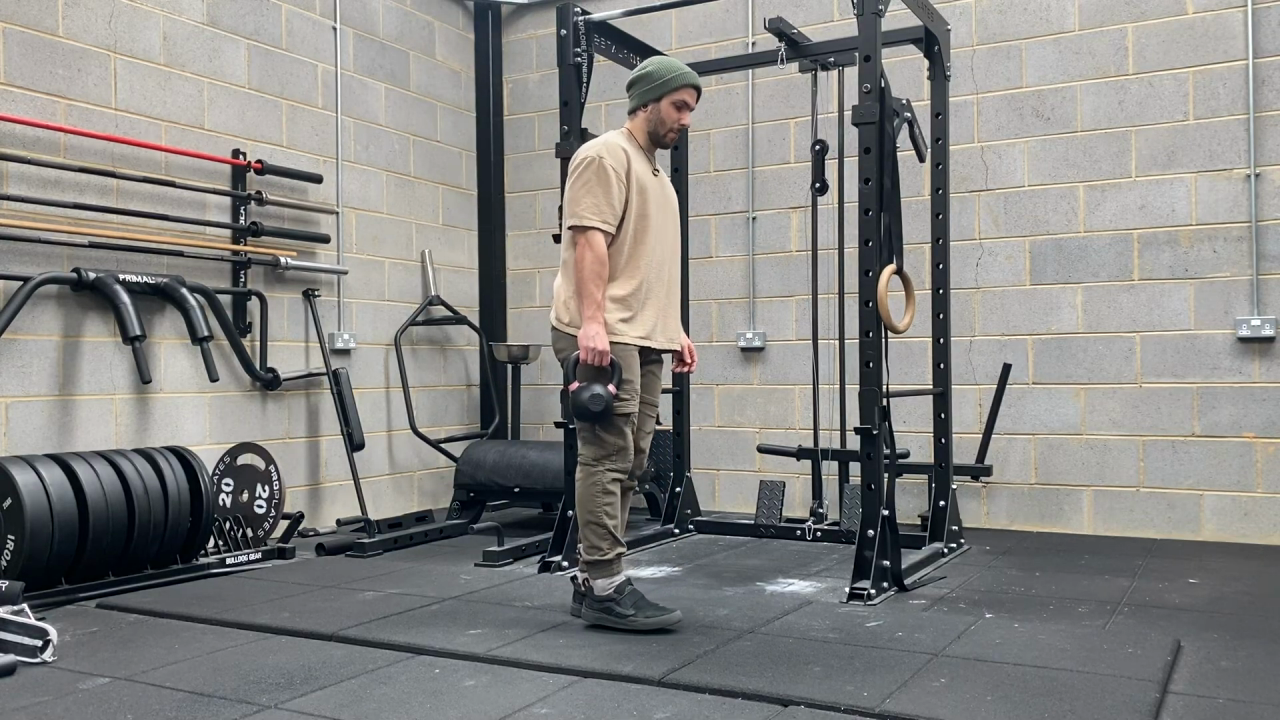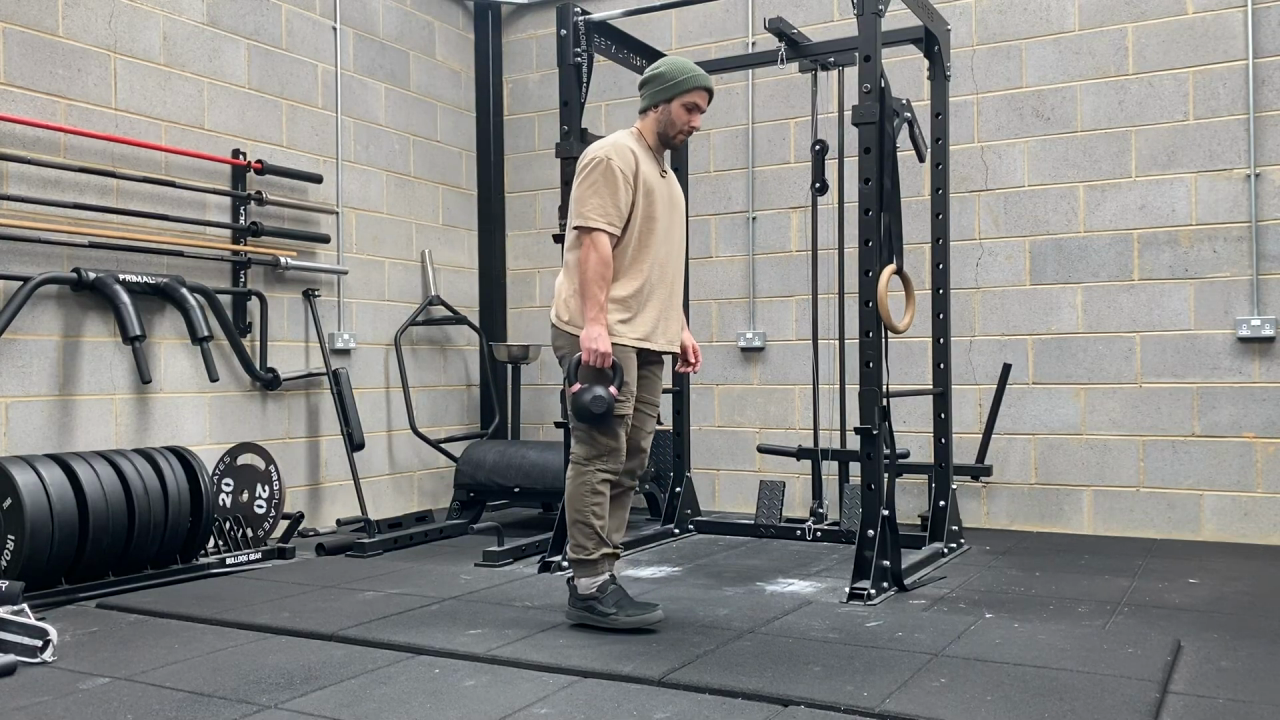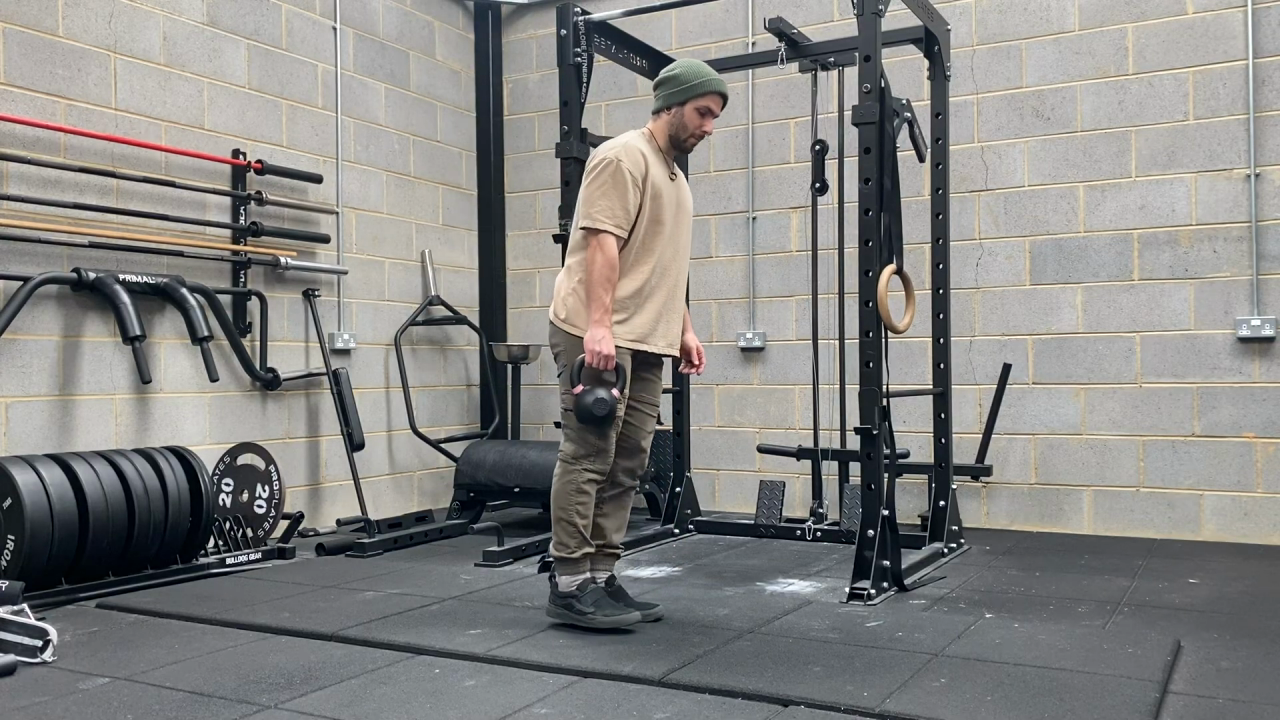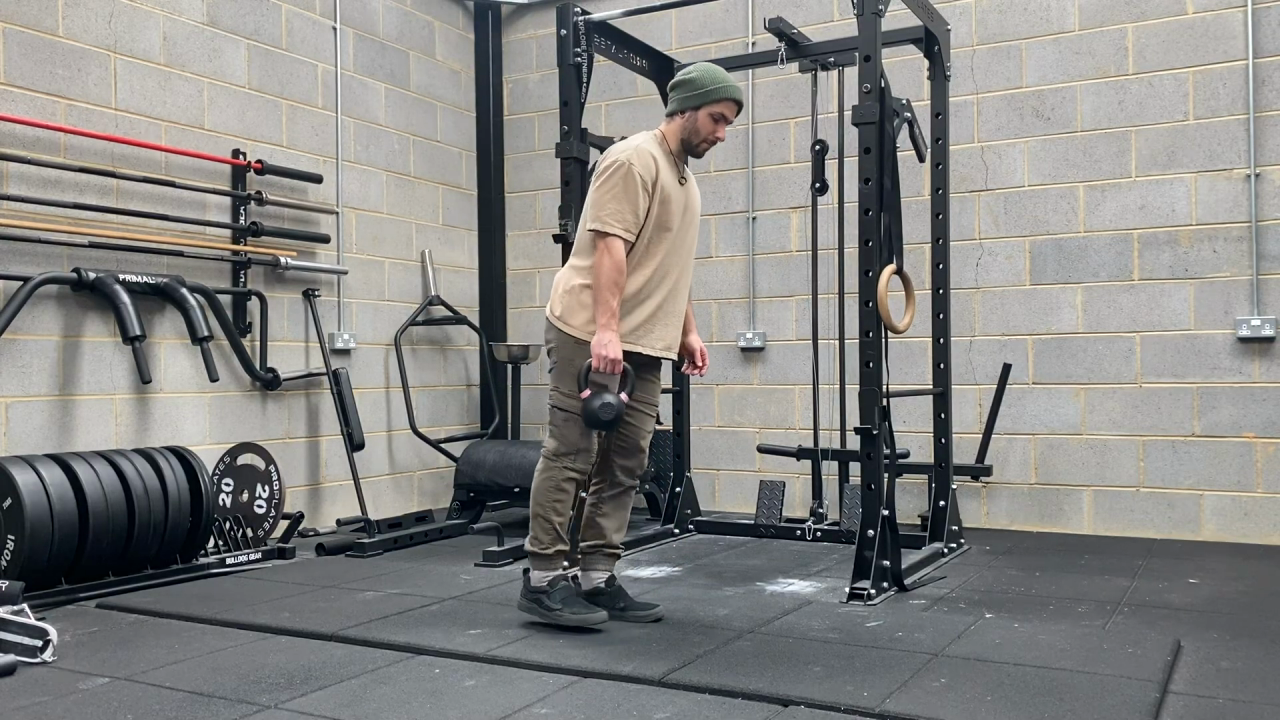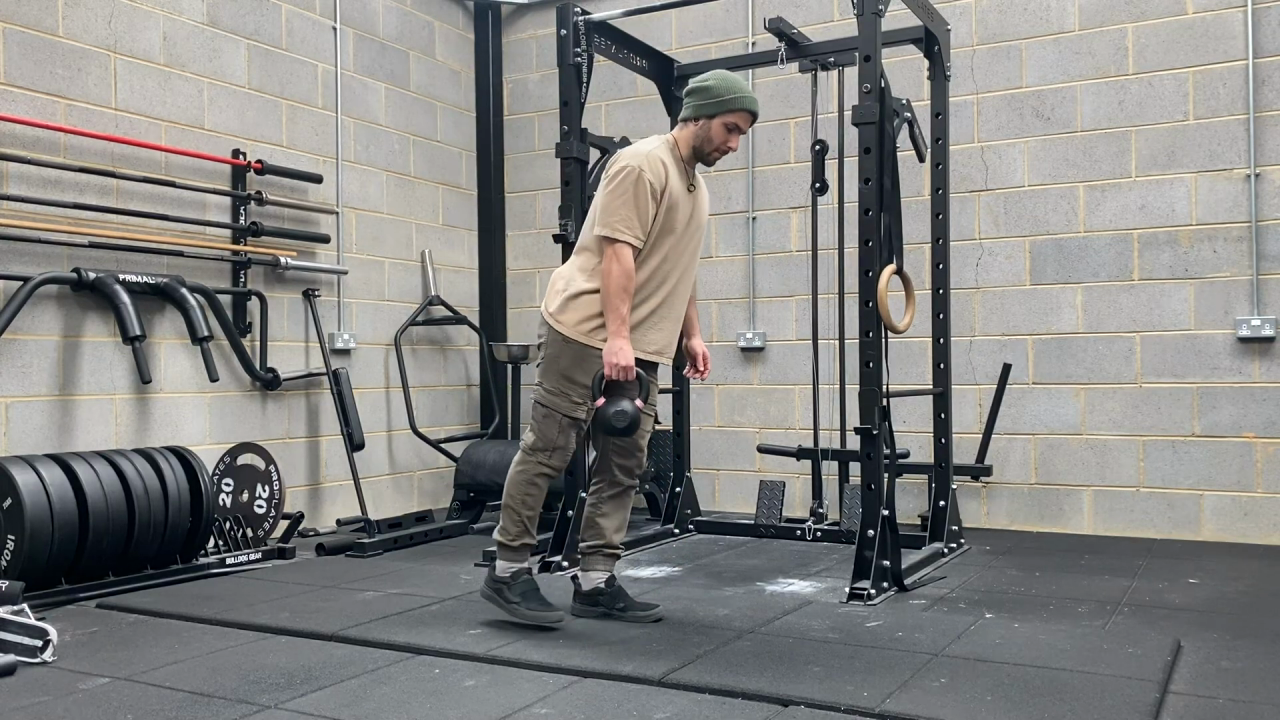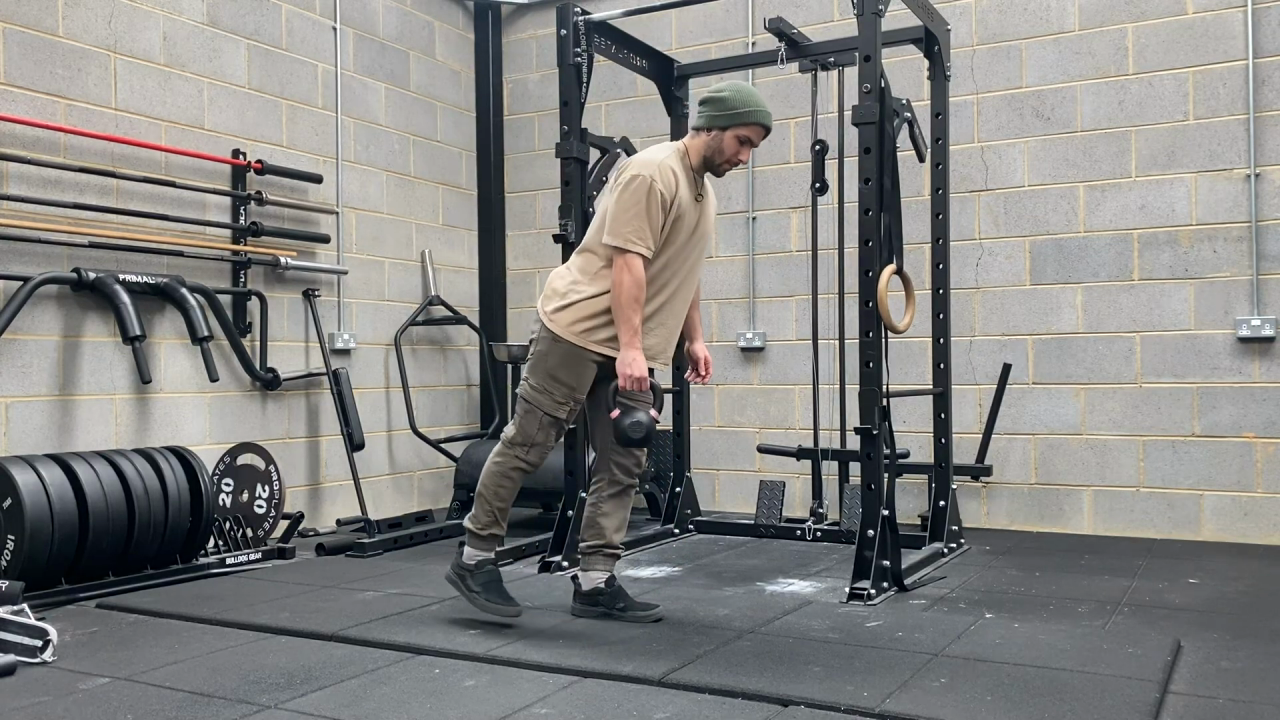
dt=0.2s
person 1, frame 1
left shoulder: (656, 173)
right shoulder: (605, 156)
right elbow: (590, 242)
left wrist: (675, 328)
right wrist: (592, 322)
left hip: (644, 339)
right hip: (603, 336)
left knee: (627, 462)
right knee: (607, 457)
left ankle: (591, 580)
right ankle: (607, 587)
person 1, frame 2
left shoulder: (663, 172)
right shoulder: (613, 156)
right elbow: (595, 243)
left wrist: (680, 328)
right wrist: (594, 324)
left hip: (645, 339)
right hip: (602, 336)
left knee: (628, 462)
right knee: (600, 457)
left ankle: (597, 577)
right ankle: (590, 586)
person 1, frame 3
left shoulder: (673, 174)
right shoulder: (622, 157)
right elbow: (601, 245)
left wrist: (684, 328)
right wrist: (598, 326)
left hip: (644, 340)
right hip: (599, 335)
left knee: (627, 463)
right knee: (588, 455)
left ankle: (599, 575)
right ankle: (569, 583)
person 1, frame 4
left shoulder: (684, 178)
right shoulder: (633, 160)
right elbow: (609, 248)
left wrist: (687, 331)
right wrist: (605, 331)
left hip: (644, 343)
right hip: (591, 334)
left knee: (625, 464)
right knee: (572, 454)
left ankle: (596, 578)
right ankle: (543, 577)
person 1, frame 5
left shoulder: (696, 184)
right shoulder: (642, 165)
right elbow: (617, 254)
left wrist: (692, 334)
right wrist: (616, 338)
left hip: (640, 345)
right hip: (584, 331)
left knee: (624, 464)
right knee: (549, 449)
left ankle: (595, 580)
right ankle: (509, 570)
person 1, frame 6
left shoulder: (705, 191)
right shoulder: (651, 174)
left elbow: (685, 274)
right elbow: (628, 265)
left wrist: (694, 339)
right wrist: (631, 350)
left hip: (631, 348)
right hip: (577, 329)
left knee: (622, 465)
right knee: (528, 443)
left ankle: (595, 581)
right ankle: (475, 557)
